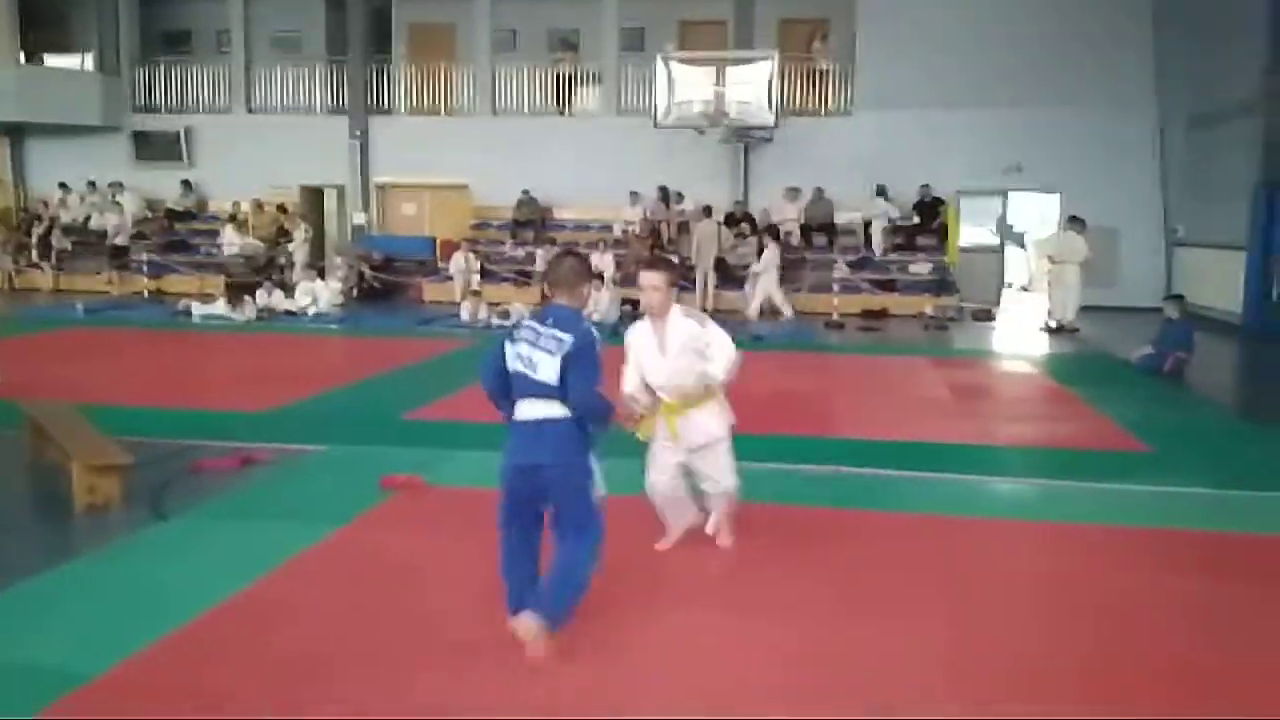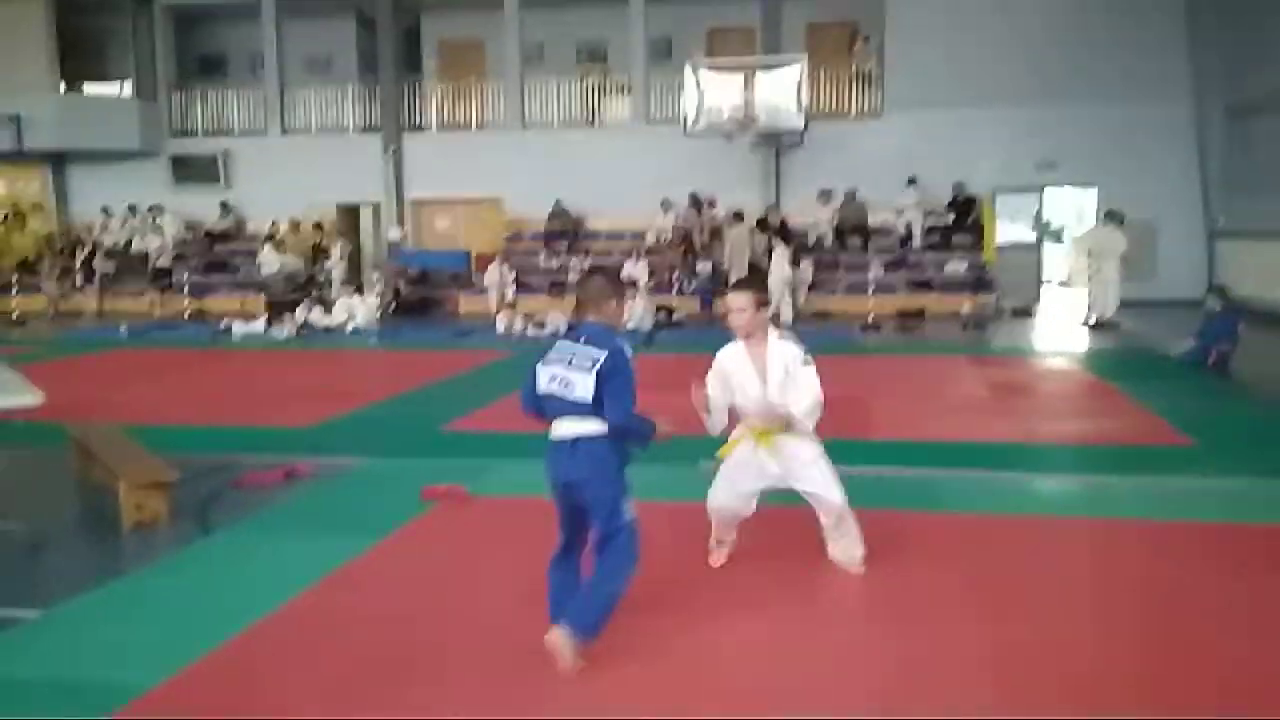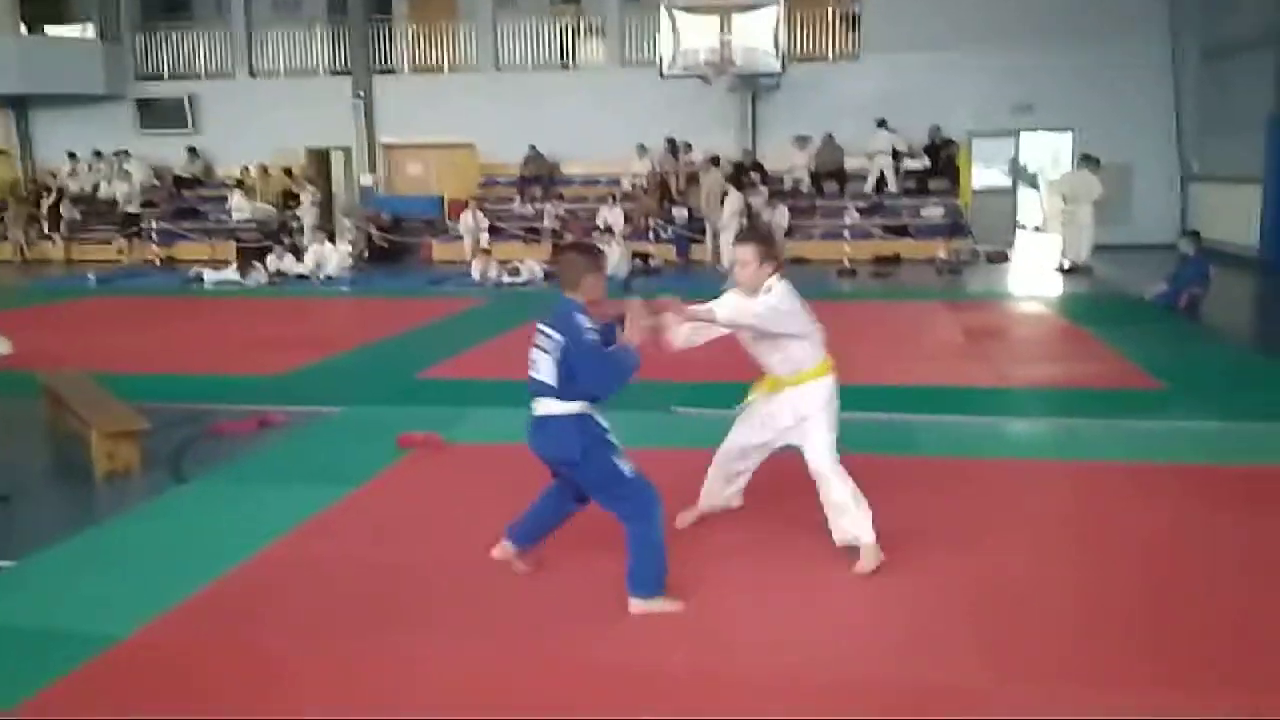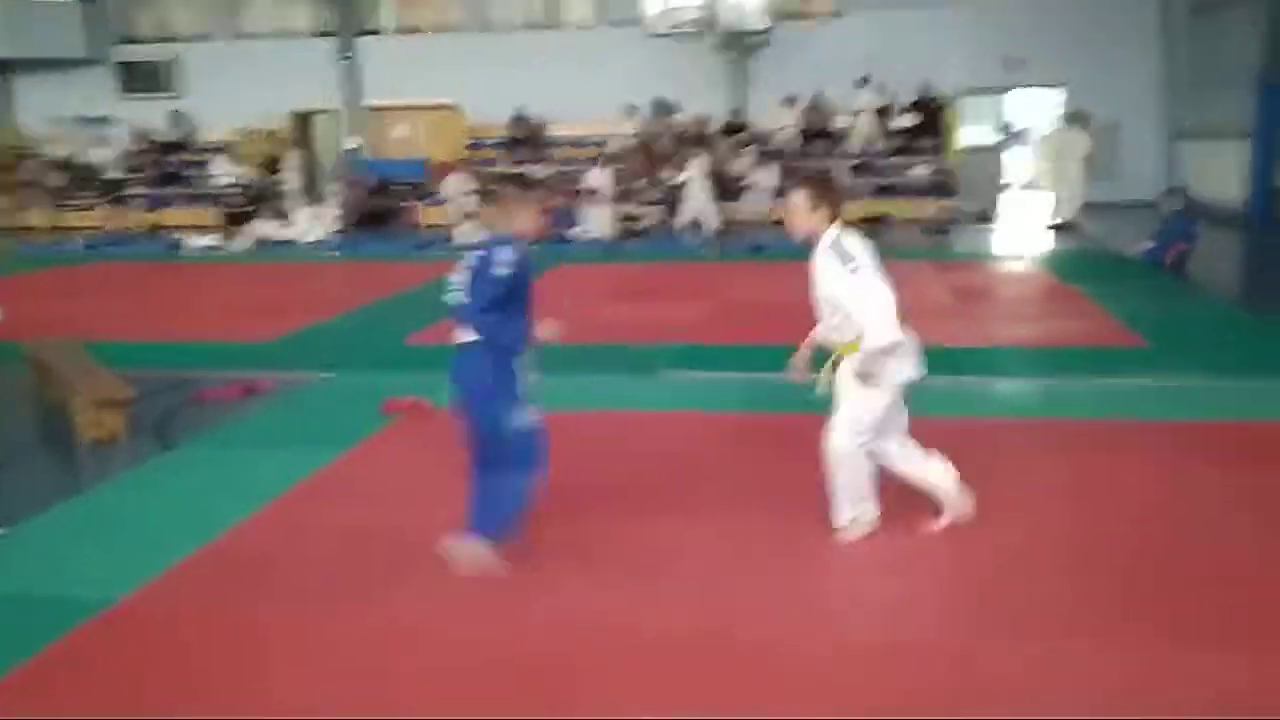
dt=0.3s
person 1, frame 1
left shoulder: (522, 328)
right shoulder: (583, 335)
left elbow: (493, 383)
right elbow: (584, 400)
right wrist: (607, 413)
left hip: (521, 440)
right hip: (563, 444)
left knee: (518, 531)
right knee: (580, 535)
left ankle: (521, 610)
right ankle: (538, 617)
person 1, frame 2
left shoulder: (558, 347)
right shoulder: (615, 351)
left elbow: (531, 402)
right elbow: (620, 418)
right wrist: (650, 431)
left hip: (559, 456)
right hip: (596, 459)
left knee: (570, 540)
right knee: (618, 549)
left ankle: (561, 622)
right ankle: (570, 629)
person 1, frame 3
left shoulder: (557, 318)
right shoulder: (578, 326)
right elbow: (598, 382)
left wrist: (620, 328)
right wrist: (629, 347)
left hip: (544, 429)
right hip: (575, 433)
left knee: (572, 489)
right knee: (641, 504)
left ankle: (513, 543)
right ankle: (645, 594)
person 1, frame 4
left shoulder: (491, 251)
right shoulder: (505, 255)
right elbow: (475, 314)
left wrist: (522, 330)
right wrist: (528, 330)
left hip: (481, 364)
right hip: (489, 368)
left knee: (494, 453)
right knee: (528, 456)
left ankle: (482, 532)
right ankle: (478, 539)
person 2, frame 1
left shoulder: (692, 322)
right shoulder: (636, 334)
left elbow: (726, 352)
right elbow: (633, 376)
left wrist: (705, 382)
right wrist: (634, 400)
left hip: (705, 413)
right hip: (666, 418)
left knee: (722, 479)
right knee: (661, 482)
left ankle: (720, 523)
right ankle: (681, 523)
person 2, frame 2
left shoulder: (790, 349)
right shoulder: (727, 358)
left elbow: (811, 397)
right elbow: (719, 407)
left wrist: (785, 416)
right wrist: (706, 406)
left hip: (796, 439)
right hip: (753, 440)
left knee: (831, 500)
right knee: (720, 500)
left ankle: (845, 552)
right ankle: (723, 540)
person 2, frame 3
left shoulder: (779, 298)
right shoulder: (740, 297)
left elbow: (743, 317)
left wrist: (687, 312)
right wrist: (675, 326)
left hip: (812, 388)
right hip: (777, 389)
left knee: (823, 464)
right knee: (735, 448)
left ankle: (865, 542)
right ankle: (709, 502)
person 2, frame 4
left shoulder: (837, 250)
right shoulder: (829, 250)
left elbow: (875, 301)
left wrist: (872, 355)
right wrist: (809, 345)
left hip: (878, 353)
right hip: (865, 353)
left knee: (844, 439)
right knee: (882, 438)
left ankle: (859, 517)
right ankle: (952, 492)
